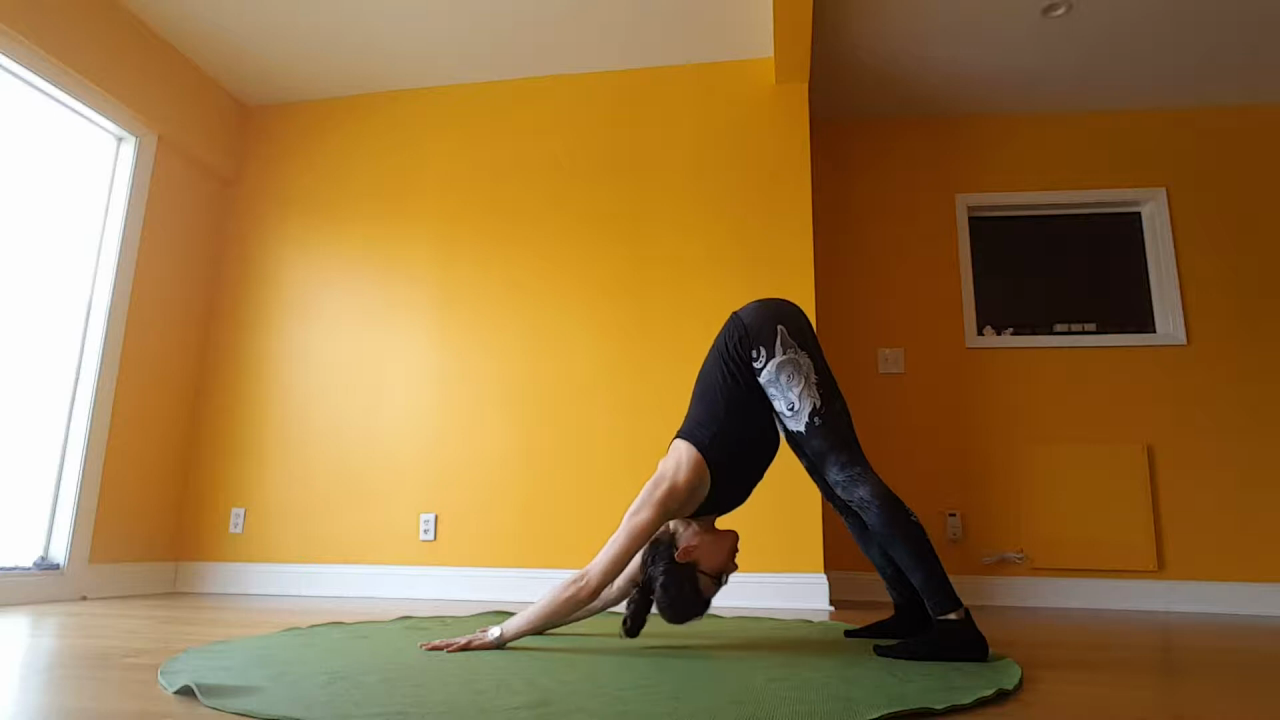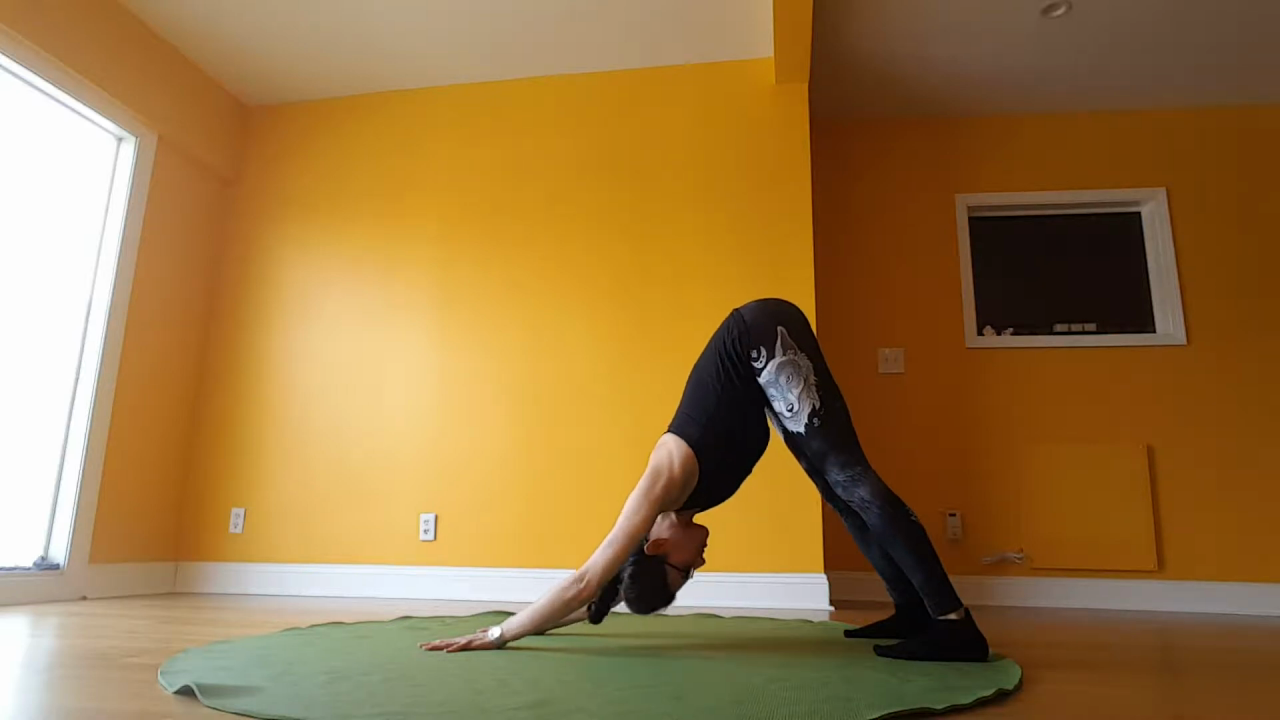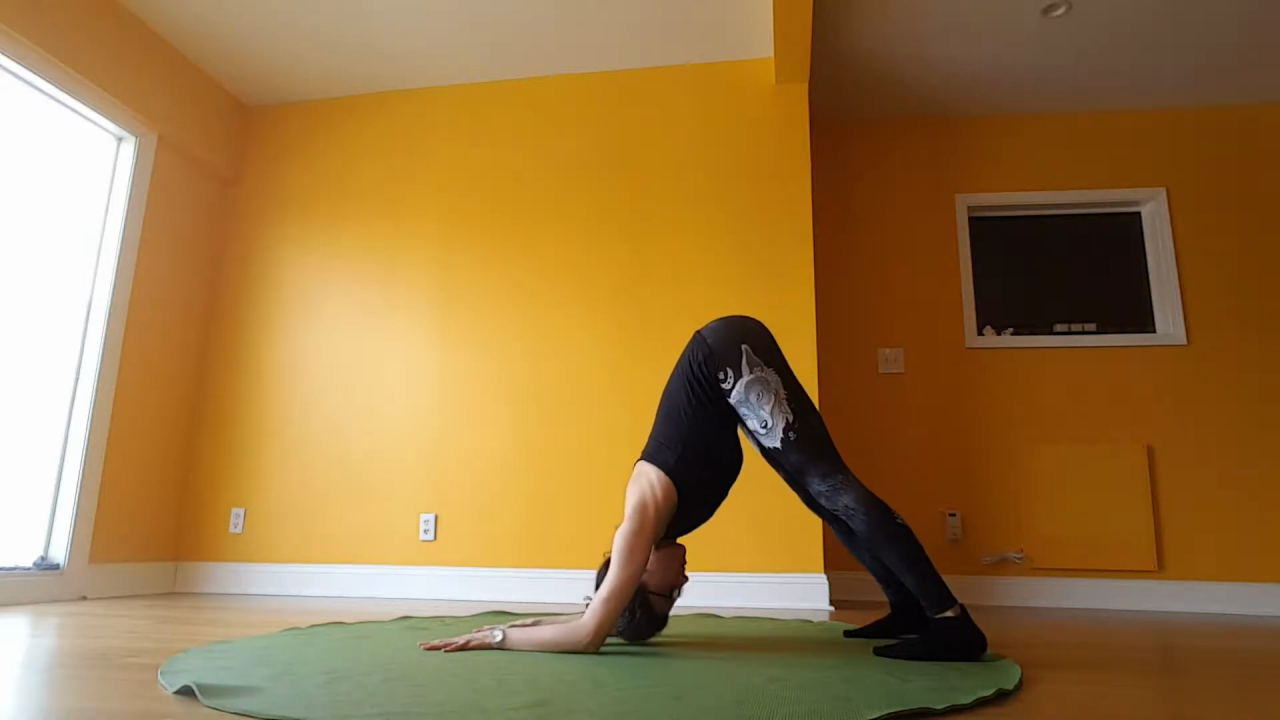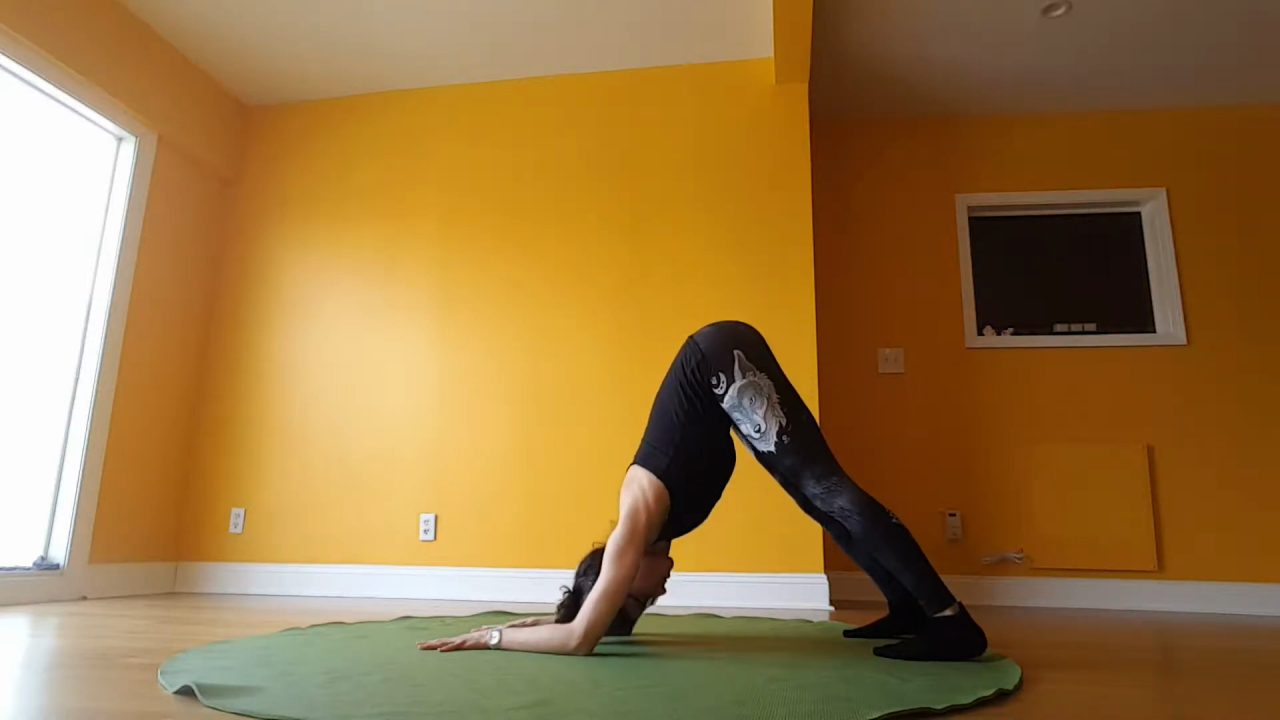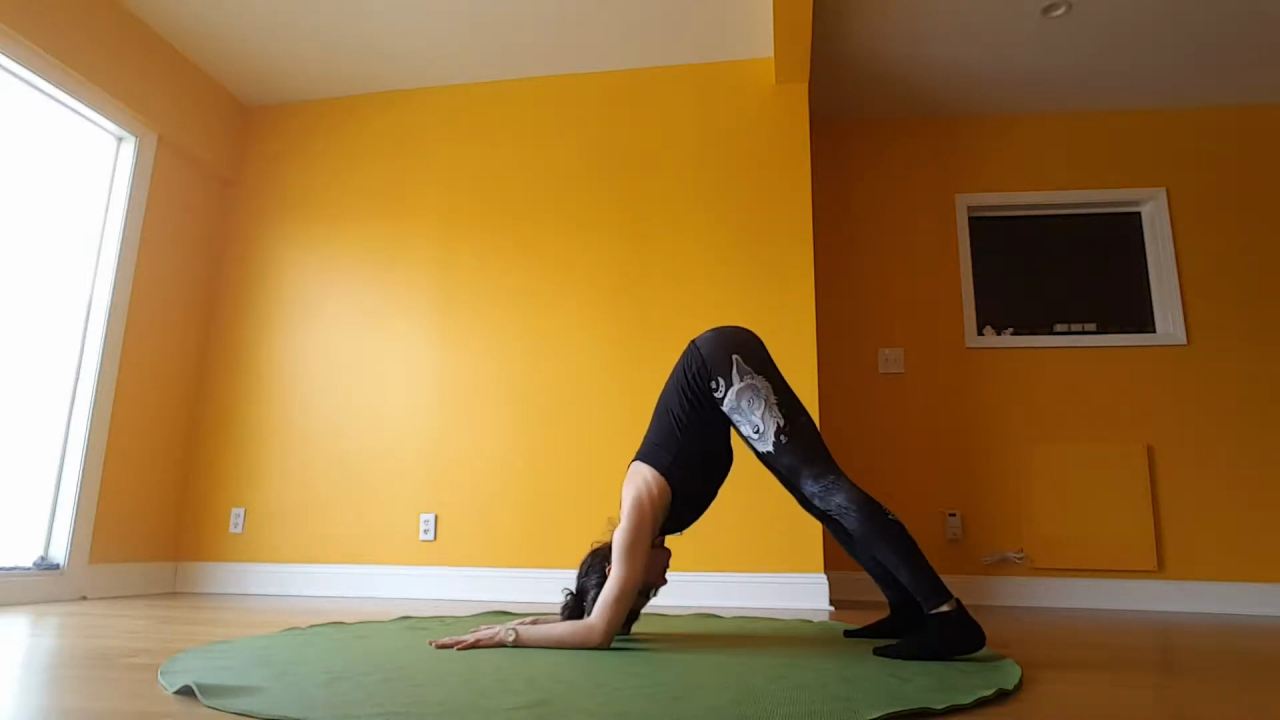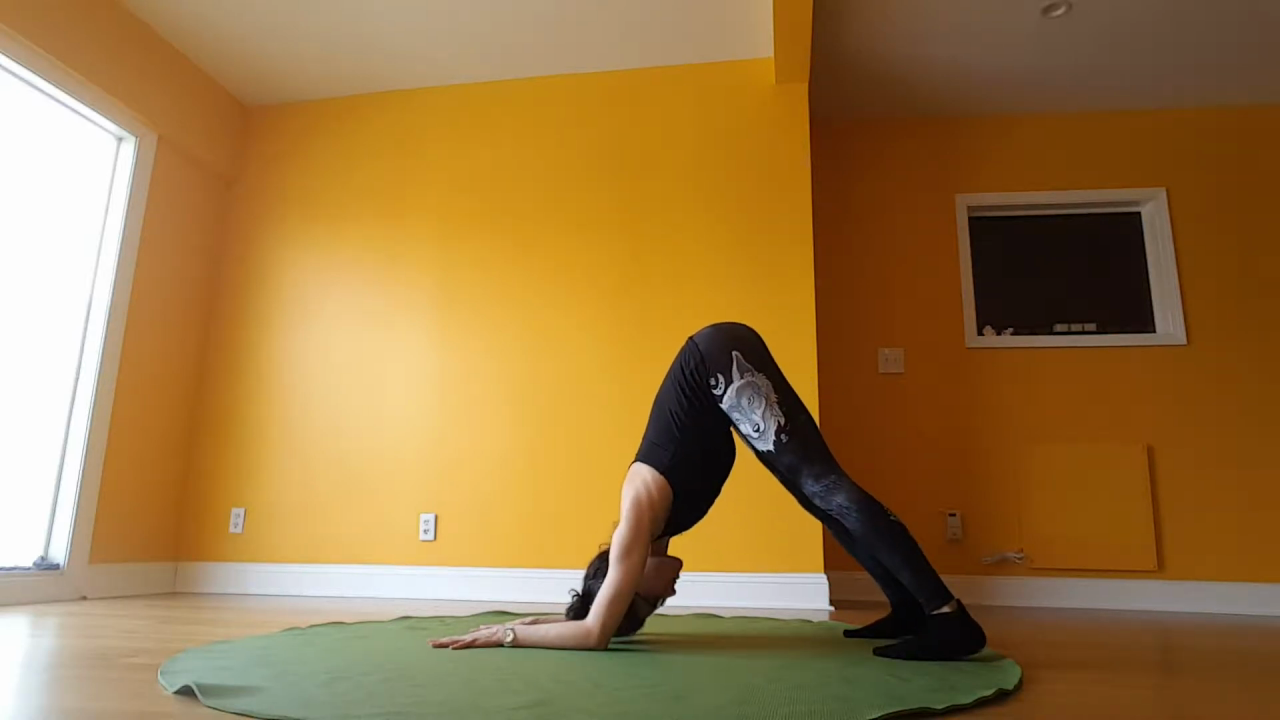
dt=0.7s
person 1, frame 1
left shoulder: (673, 493)
left elbow: (586, 586)
right elbow: (606, 590)
right wrist: (524, 626)
left hip: (764, 336)
right hip: (764, 348)
left knee: (847, 479)
right knee: (844, 487)
left ankle: (952, 622)
right ankle: (915, 609)
person 1, frame 2
left shoulder: (663, 484)
right shoulder: (670, 492)
left elbow: (584, 584)
right elbow: (590, 588)
left wrist: (497, 635)
right wrist: (519, 625)
left hip: (762, 337)
right hip: (761, 350)
left knee: (847, 479)
right knee: (840, 486)
left ankle: (952, 622)
right ankle: (914, 609)
person 1, frame 3
left shoulder: (643, 520)
right shoulder: (648, 522)
left elbow: (589, 635)
right elbow: (596, 616)
left wrist: (498, 636)
right wrist: (527, 624)
left hip: (730, 355)
right hip: (731, 361)
left knee: (829, 488)
right knee: (825, 493)
left ankle: (948, 619)
right ankle: (910, 606)
person 1, frame 4
left shoulder: (637, 524)
right shoulder: (648, 526)
left elbow: (579, 640)
right elbow: (586, 614)
left wrist: (492, 637)
right wrist: (526, 621)
left hip: (722, 362)
right hip: (722, 368)
left knee: (825, 490)
right knee: (820, 496)
left ankle: (949, 620)
right ankle: (909, 607)
person 1, frame 5
left shoulder: (637, 519)
right shoulder: (644, 522)
left elbow: (600, 631)
right elbow: (600, 615)
left wrist: (509, 633)
right wrist: (521, 623)
left hip: (723, 365)
right hip: (724, 371)
left knee: (822, 487)
right knee: (820, 494)
left ankle: (945, 615)
right ankle: (909, 606)
person 1, frame 6
left shoulder: (638, 521)
right shoulder: (646, 527)
left elbow: (595, 633)
right elbow: (596, 615)
left wrist: (507, 633)
right wrist: (523, 621)
left hip: (722, 362)
right hip: (721, 368)
left knee: (822, 487)
right knee: (819, 493)
left ankle: (947, 616)
right ankle: (910, 605)
